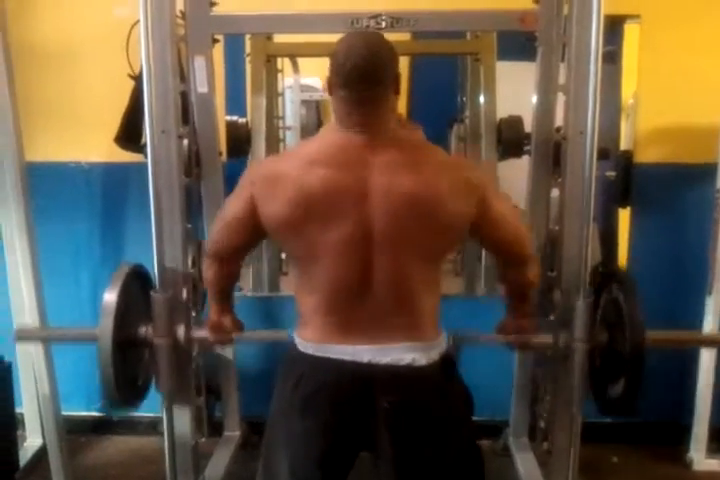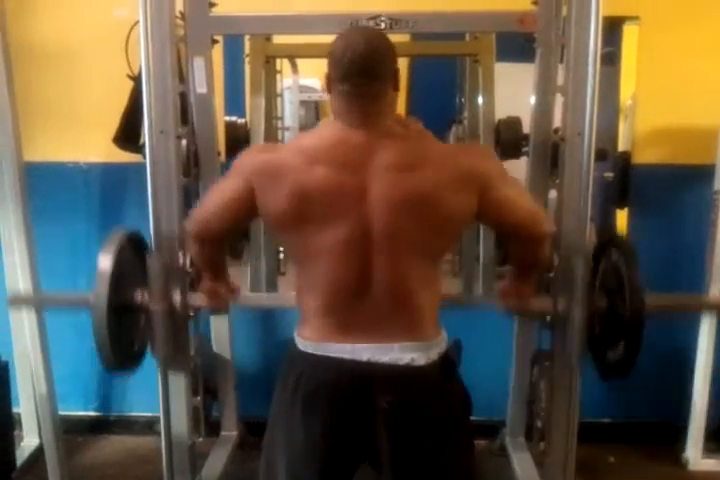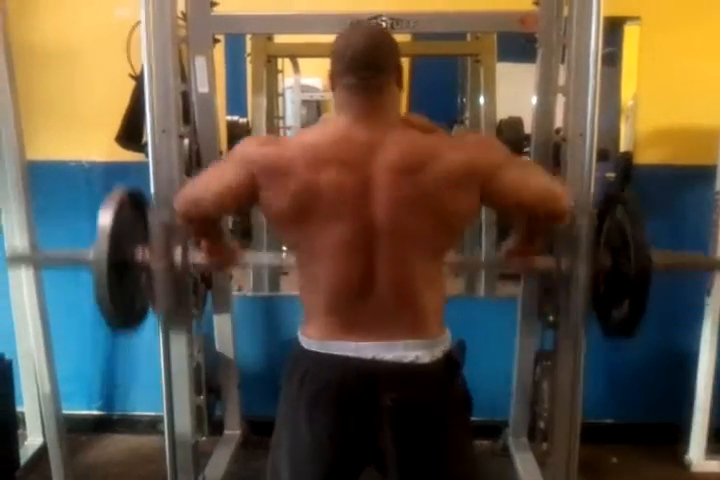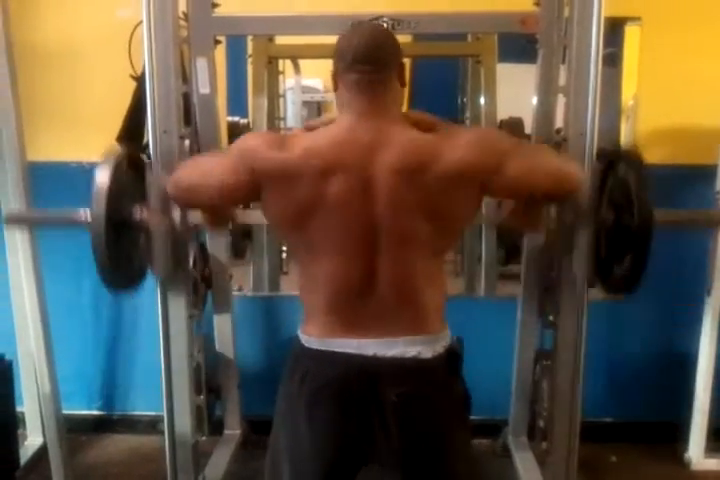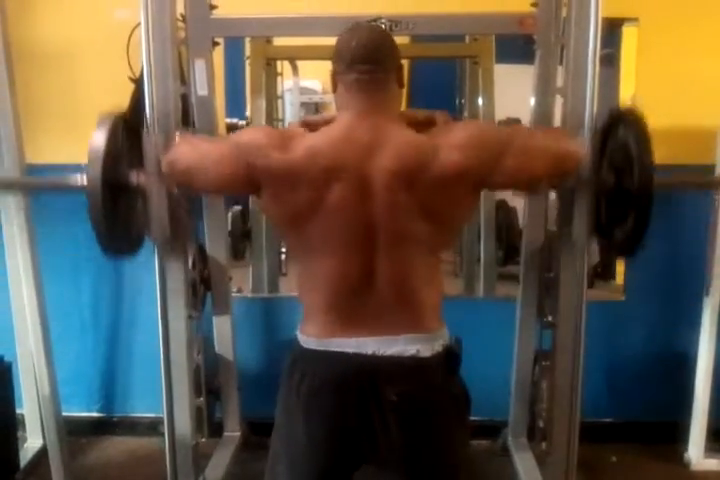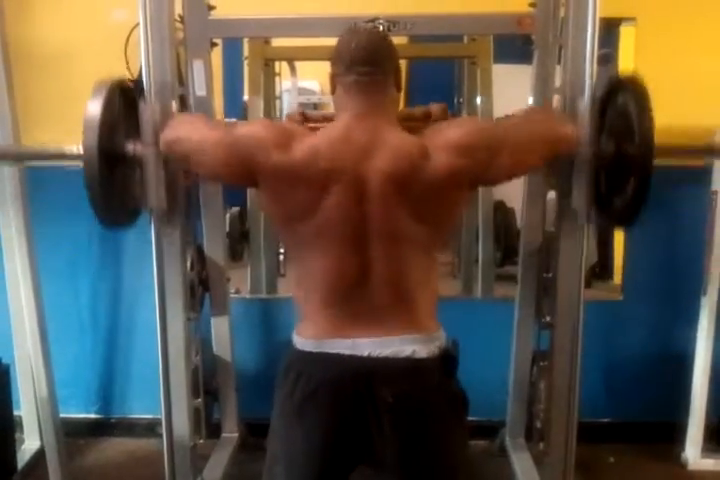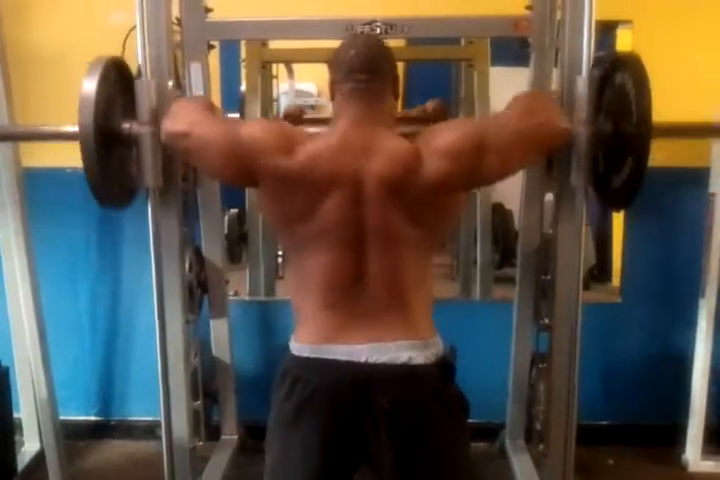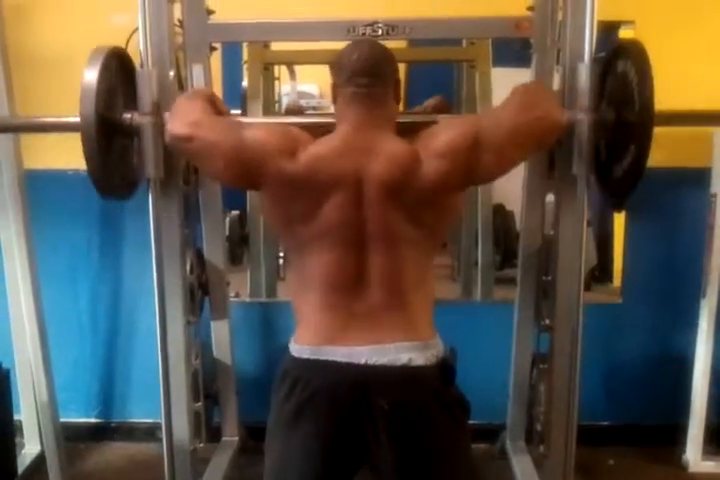
dt=0.1s
person 1, frame 1
left shoulder: (275, 175)
right shoulder: (456, 175)
left elbow: (220, 252)
right elbow: (519, 256)
left wrist: (219, 310)
right wrist: (520, 315)
left hip: (319, 370)
right hip: (416, 372)
person 1, frame 2
left shoulder: (271, 167)
right shoulder: (458, 168)
left elbow: (201, 230)
right elbow: (536, 231)
left wrist: (214, 278)
right wrist: (522, 280)
left hip: (319, 369)
right hip: (415, 371)
person 1, frame 3
left shoulder: (275, 159)
right shoulder: (457, 160)
left elbow: (190, 208)
right elbow: (555, 203)
left wrist: (214, 242)
right wrist: (526, 243)
left hip: (324, 369)
right hip: (418, 370)
person 1, frame 4
left shoulder: (278, 159)
right shoulder: (459, 157)
left elbow: (182, 183)
right elbow: (569, 177)
left wrist: (216, 210)
right wrist: (526, 208)
left hip: (324, 366)
right hip: (420, 365)
person 1, frame 5
left shoulder: (278, 155)
right shoulder: (453, 155)
left elbow: (178, 160)
right elbow: (566, 153)
right wrist: (494, 160)
left hip: (323, 365)
right hip: (418, 366)
person 1, frame 6
left shoulder: (278, 155)
right shoulder: (446, 157)
left elbow: (176, 136)
right elbow: (560, 131)
left hip: (318, 367)
right hip: (415, 366)
person 1, frame 7
left shoulder: (282, 159)
right shoulder: (438, 160)
left elbow: (179, 125)
right elbow: (548, 121)
left wrist: (197, 104)
left hip: (315, 373)
right hip: (412, 373)
person 1, frame 8
left shoulder: (284, 162)
right shoulder: (437, 162)
left elbow: (183, 128)
right elbow: (545, 114)
left wrist: (204, 102)
left hip: (315, 374)
right hip: (412, 374)
